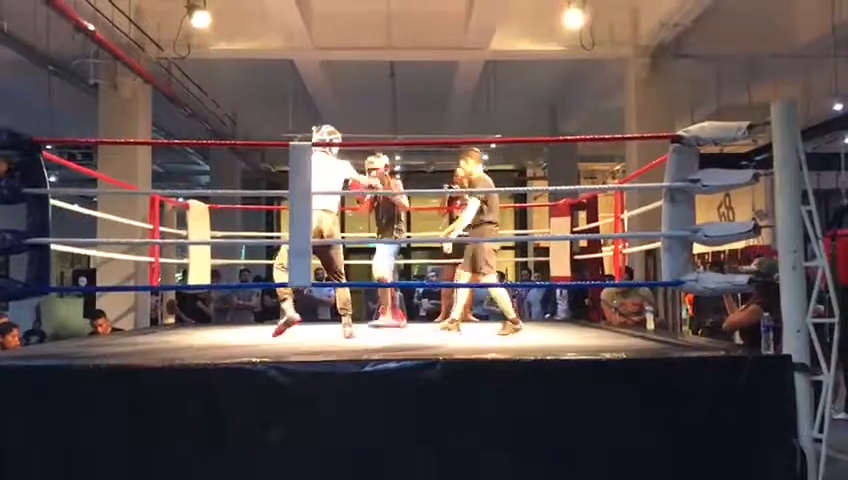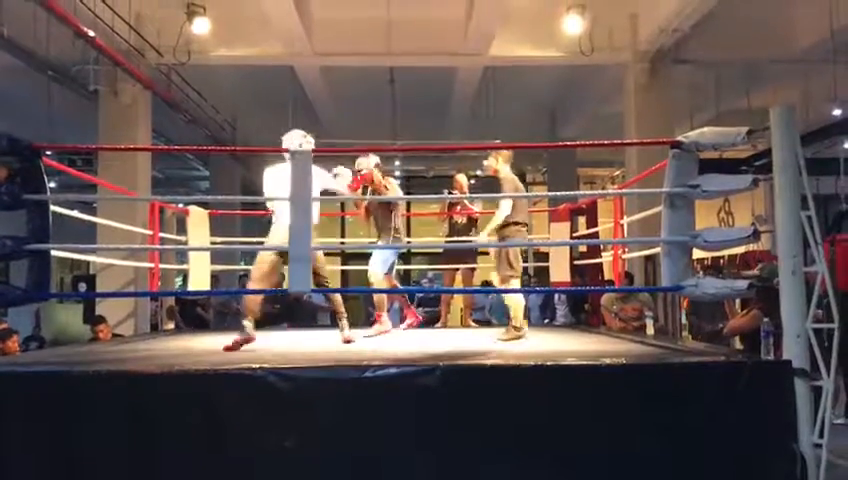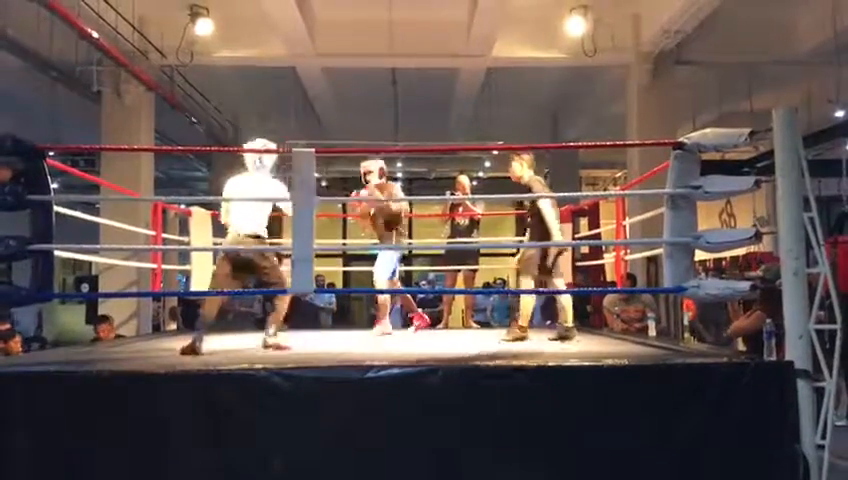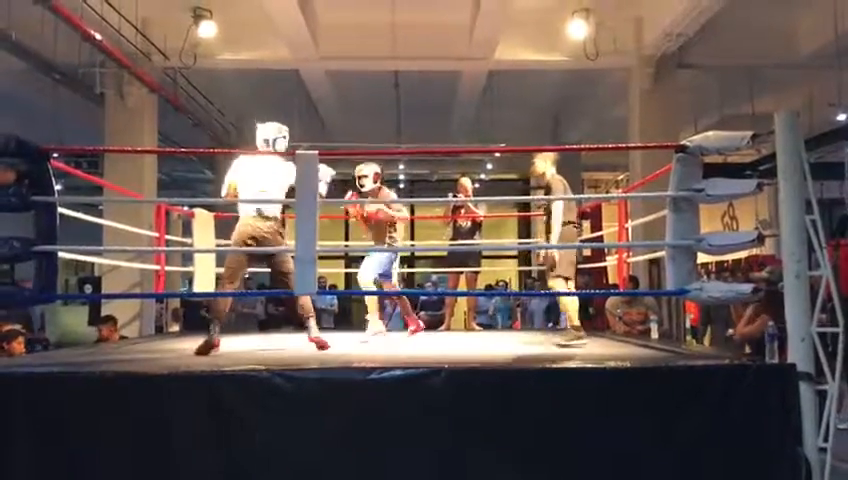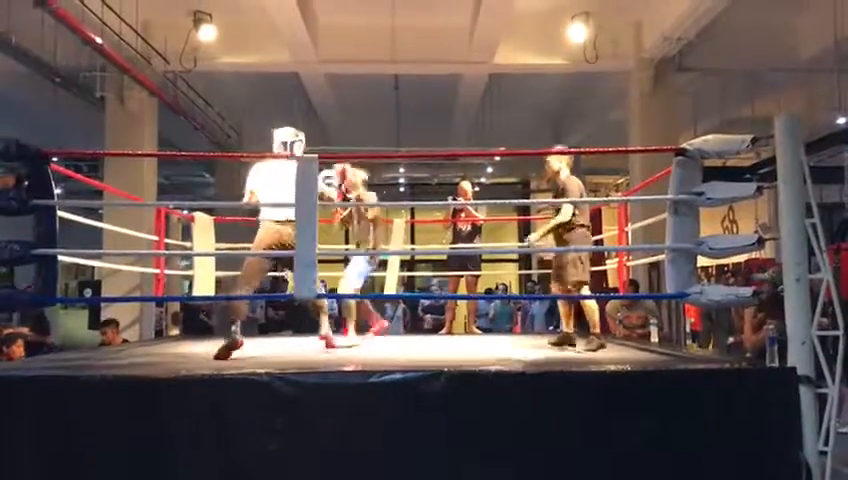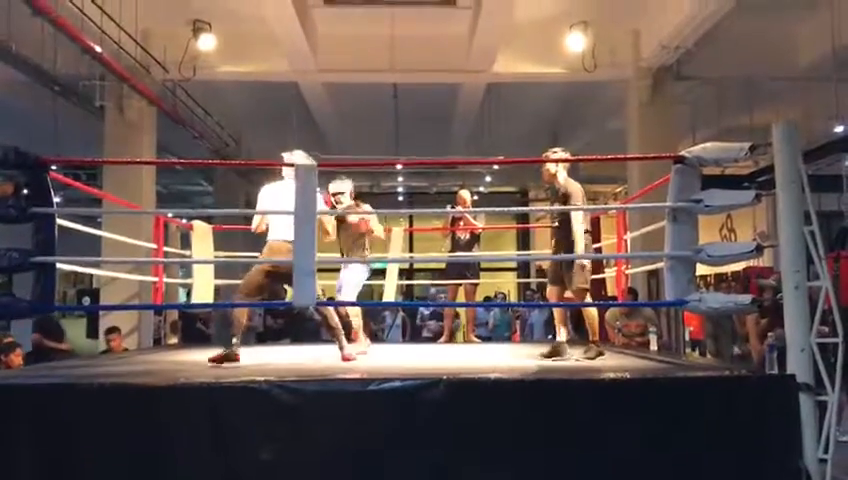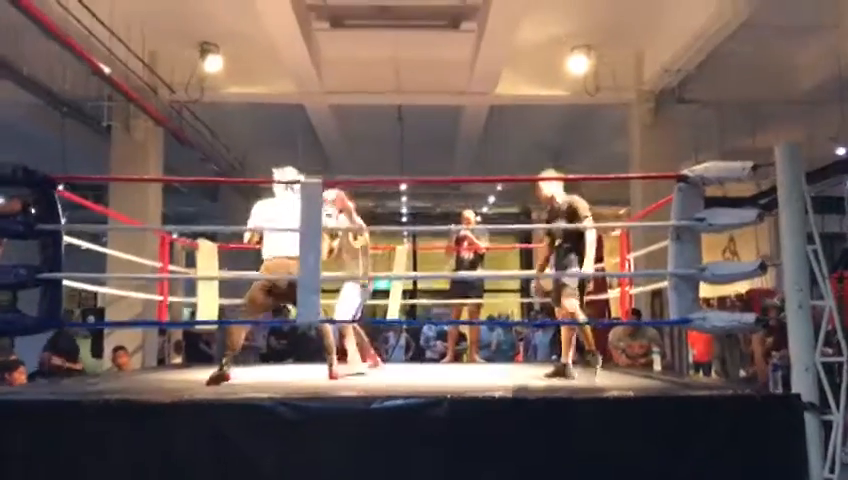
dt=0.3s
person 1, frame 1
right shoulder: (341, 165)
right elbow: (361, 179)
right wrist: (374, 182)
right hip: (330, 221)
left knee: (282, 266)
right knee: (338, 276)
left ankle: (289, 310)
right ankle: (347, 324)
person 1, frame 2
left shoulder: (272, 172)
right shoulder: (316, 173)
left elbow: (271, 206)
right elbow: (344, 190)
right wrist: (345, 176)
left hip: (281, 232)
left knee: (257, 280)
right knee: (325, 283)
left ankle: (247, 329)
right ankle: (344, 328)
person 1, frame 3
left shoulder: (232, 183)
right shoulder: (273, 184)
left elbow: (224, 218)
right elbow: (294, 212)
left hip: (232, 242)
right hip: (256, 245)
left knee: (216, 294)
right knee: (282, 288)
left ankle: (197, 339)
right ankle: (271, 335)
person 1, frame 4
left shoulder: (242, 162)
right shoulder: (288, 167)
left elbow: (226, 194)
right elbow: (319, 190)
right wrist: (325, 176)
left hip: (246, 226)
right hip: (271, 228)
left knee: (228, 282)
right knee: (293, 282)
left ankle: (214, 334)
right ankle: (313, 331)
person 1, frame 5
left shoulder: (260, 168)
left elbow: (248, 200)
right elbow: (330, 194)
left hip: (268, 230)
right hip: (293, 231)
left knee: (245, 284)
left ankle: (235, 333)
right ankle: (324, 327)
person 1, frame 6
left shoulder: (269, 190)
left elbow: (256, 227)
left hip: (275, 252)
left knee: (243, 297)
left ankle: (233, 348)
right ankle: (344, 347)
person 1, frame 7
left shoulder: (263, 206)
left elbow: (249, 240)
left hip: (272, 269)
right hip: (299, 270)
left knee: (246, 317)
left ankle: (225, 366)
person 2, frame 1
left shoulder: (481, 181)
right shoulder: (478, 182)
left elbow: (471, 210)
right elbow: (470, 212)
left wrist: (453, 234)
right wrist: (452, 228)
left hip: (485, 235)
right hip: (478, 236)
left knee: (488, 280)
right knee: (464, 277)
left ankle: (513, 321)
right ankle: (454, 319)
person 2, frame 2
left shoulder: (507, 181)
right shoulder: (513, 181)
left elbow: (504, 210)
left wrist: (485, 233)
left hip: (512, 236)
right hip: (514, 236)
left knee: (508, 282)
right knee: (501, 281)
left ankle: (516, 328)
right ankle: (518, 321)
person 2, frame 3
left shoulder: (534, 183)
right shoulder: (534, 184)
left elbow: (546, 209)
left wrist: (556, 234)
right wrist: (523, 251)
left hip: (545, 238)
right hip: (545, 240)
left knee: (527, 281)
right knee: (557, 283)
left ankle: (521, 328)
right ankle: (568, 328)
person 2, frame 4
left shoulder: (554, 182)
right shoulder: (553, 183)
left elbow: (558, 212)
left wrist: (553, 243)
right wrist: (545, 248)
left hip: (563, 237)
right hip: (565, 238)
left knee: (556, 282)
right knee: (566, 284)
left ankle: (576, 329)
right ankle: (571, 329)
person 2, frame 5
left shoulder: (571, 183)
right shoulder: (560, 186)
left elbow: (565, 215)
left wrist: (540, 233)
left hip: (575, 240)
right hip: (565, 242)
left knee: (579, 288)
right knee: (558, 287)
left ankle: (596, 336)
right ankle: (568, 333)
person 2, frame 6
left shoulder: (571, 188)
right shoulder: (555, 191)
left elbow: (578, 221)
left wrist: (580, 252)
right wrist: (555, 251)
left hip: (575, 249)
right hip: (560, 249)
left knee: (580, 296)
right knee: (553, 294)
left ankle: (595, 344)
right ankle: (560, 344)
person 2, frame 7
left shoulder: (575, 203)
right shoulder: (551, 213)
left elbow: (590, 231)
right elbow: (548, 247)
left wrist: (588, 262)
right wrist: (538, 274)
left hip: (576, 262)
right hip: (561, 266)
left knee: (570, 306)
right knee: (563, 315)
left ankle: (591, 351)
right ankle: (565, 364)
person 3, frame 1
left shoulder: (394, 182)
left elbow: (404, 205)
right elbow: (366, 209)
left wrist: (389, 188)
left hip: (393, 236)
right hip: (383, 236)
left knee: (380, 271)
right knee: (384, 275)
left ankle: (386, 315)
right ankle: (398, 317)
person 3, frame 2
left shoulder: (388, 182)
right shoulder: (370, 190)
left elbow: (398, 198)
right elbow: (366, 215)
left wrist: (380, 183)
left hip: (391, 237)
right hip: (385, 238)
left knee: (375, 275)
right knee: (388, 279)
left ankle: (382, 321)
right ankle: (411, 314)
person 3, frame 3
left shoulder: (392, 188)
right shoulder: (373, 196)
left elbow: (404, 209)
right elbow: (372, 223)
left wrist: (382, 199)
right wrist: (361, 210)
left hip: (393, 242)
right hip: (384, 244)
left knee: (380, 279)
right knee: (392, 283)
left ankle: (383, 323)
right ankle: (419, 317)
person 3, frame 4
left shoulder: (386, 194)
right shoulder: (369, 197)
left elbow: (405, 216)
right elbow: (367, 223)
left wrist: (386, 213)
right wrist: (356, 212)
left hip: (387, 245)
right hip: (381, 246)
left knee: (364, 276)
right knee: (390, 287)
left ankle: (375, 321)
right ankle: (413, 322)
person 3, frame 5
left shoulder: (369, 197)
right shoulder: (354, 203)
left elbow: (372, 213)
right elbow: (343, 222)
left wrist: (358, 190)
left hip: (368, 252)
right hip: (360, 252)
left knee: (346, 287)
right knee: (353, 290)
left ankle: (350, 333)
right ankle: (377, 322)
person 3, frame 6
left shoulder: (364, 209)
right shoulder: (337, 214)
left elbow: (381, 235)
right elbow: (329, 236)
left wrist: (366, 227)
right wrist: (323, 217)
left hip: (360, 262)
right hip: (347, 263)
left knee: (348, 298)
right knee: (342, 304)
left ankle: (360, 342)
right ankle: (361, 339)
person 3, frame 7
left shoulder: (355, 227)
right shoulder: (341, 234)
left elbow: (363, 236)
right elbow: (329, 254)
left hip: (357, 282)
right hip: (351, 283)
left knee: (341, 318)
right knee: (350, 322)
left ankle: (354, 361)
right ankle: (371, 356)
person 4, frame 1
right shoulder: (451, 196)
right elbow: (442, 212)
left wrist: (462, 194)
right wrist: (446, 194)
right knee: (447, 276)
left ankle: (467, 312)
right ankle: (444, 312)
person 4, frame 2
right shoulder: (451, 202)
left elbow: (475, 214)
right elbow: (442, 218)
left wrist: (462, 199)
right wrist: (447, 200)
right hip: (452, 243)
left knee: (467, 282)
right knee: (447, 282)
left ankle: (467, 318)
right ankle: (443, 318)
person 4, frame 3
left shoulder: (476, 201)
right shoulder: (453, 203)
left elbow: (477, 215)
right elbow: (444, 219)
left wrist: (464, 201)
right wrist: (449, 201)
left hip: (470, 245)
right hip: (453, 244)
left knee: (469, 283)
right knee: (449, 283)
left ankle: (468, 319)
right ankle: (445, 319)
person 4, frame 4
left shoulder: (478, 203)
right shoulder: (455, 205)
left elbow: (479, 217)
right elbow: (446, 221)
left wrist: (466, 203)
right wrist: (451, 204)
left hip: (472, 246)
left knee: (471, 285)
right knee: (451, 285)
left ankle: (471, 321)
right ankle: (447, 322)
person 4, frame 5
right shoulder: (455, 208)
left elbow: (480, 221)
right elbow: (446, 225)
left wrist: (466, 206)
right wrist: (451, 208)
left hip: (472, 250)
left knee: (471, 288)
right knee: (451, 289)
left ankle: (471, 325)
right ankle: (448, 325)
person 4, frame 6
left shoulder: (477, 214)
right shoulder: (454, 216)
left elbow: (478, 229)
right elbow: (445, 233)
left wrist: (465, 215)
right wrist: (450, 216)
left knee: (470, 297)
right knee: (450, 297)
left ankle: (470, 333)
right ankle: (446, 334)
person 4, frame 7
left shoulder: (480, 234)
right shoulder: (458, 236)
left elbow: (482, 249)
right elbow: (449, 253)
left wrist: (469, 235)
right wrist: (454, 237)
left hip: (475, 278)
right hip: (458, 277)
left knee: (474, 316)
right knee: (454, 316)
left ankle: (473, 354)
right ankle: (450, 353)
